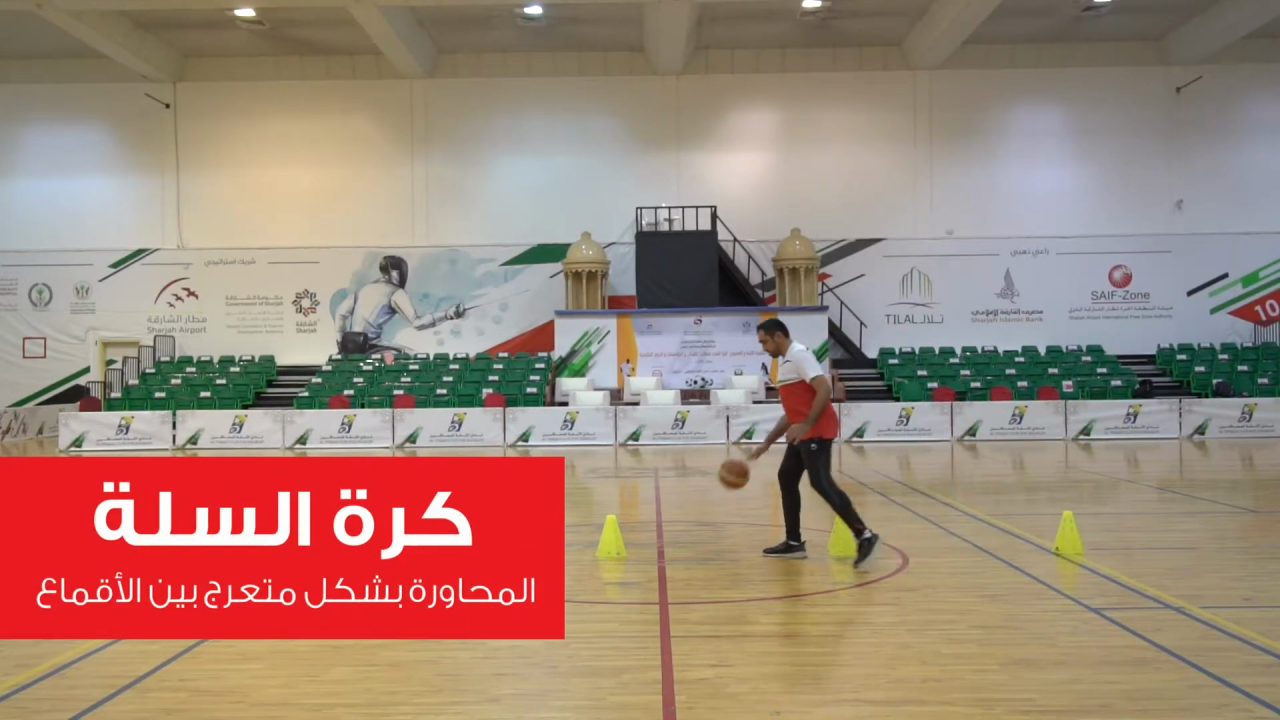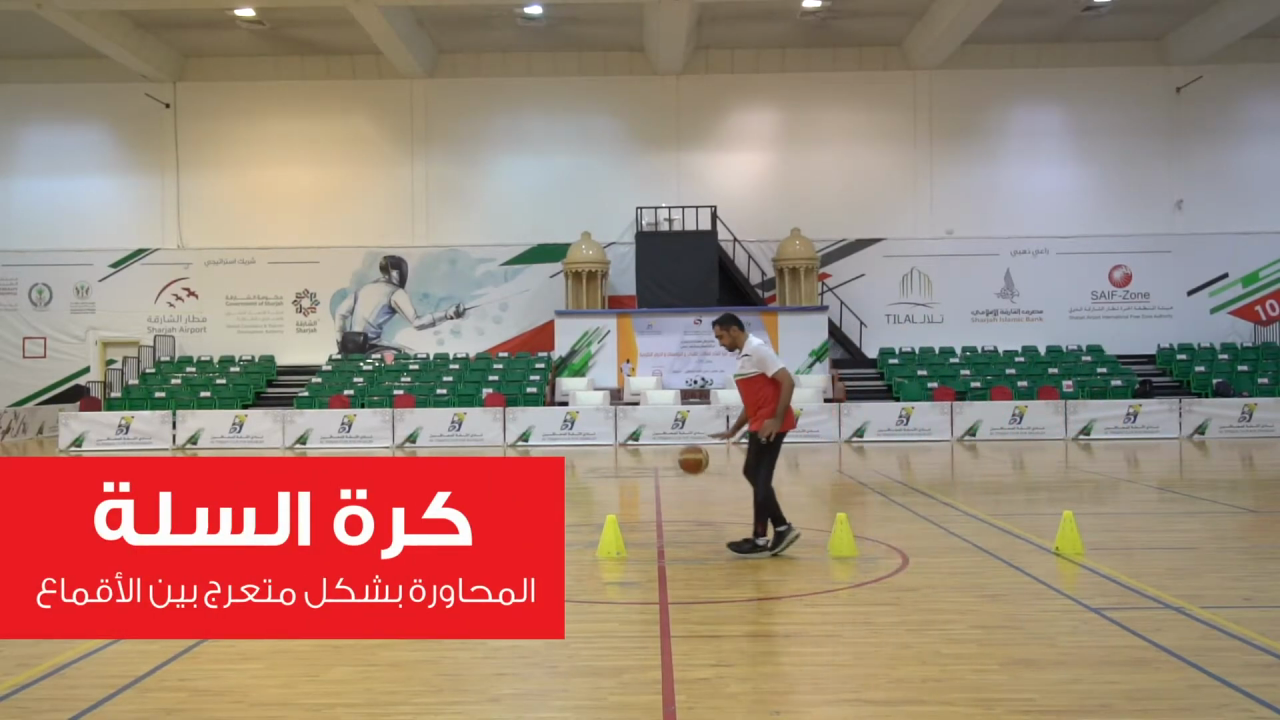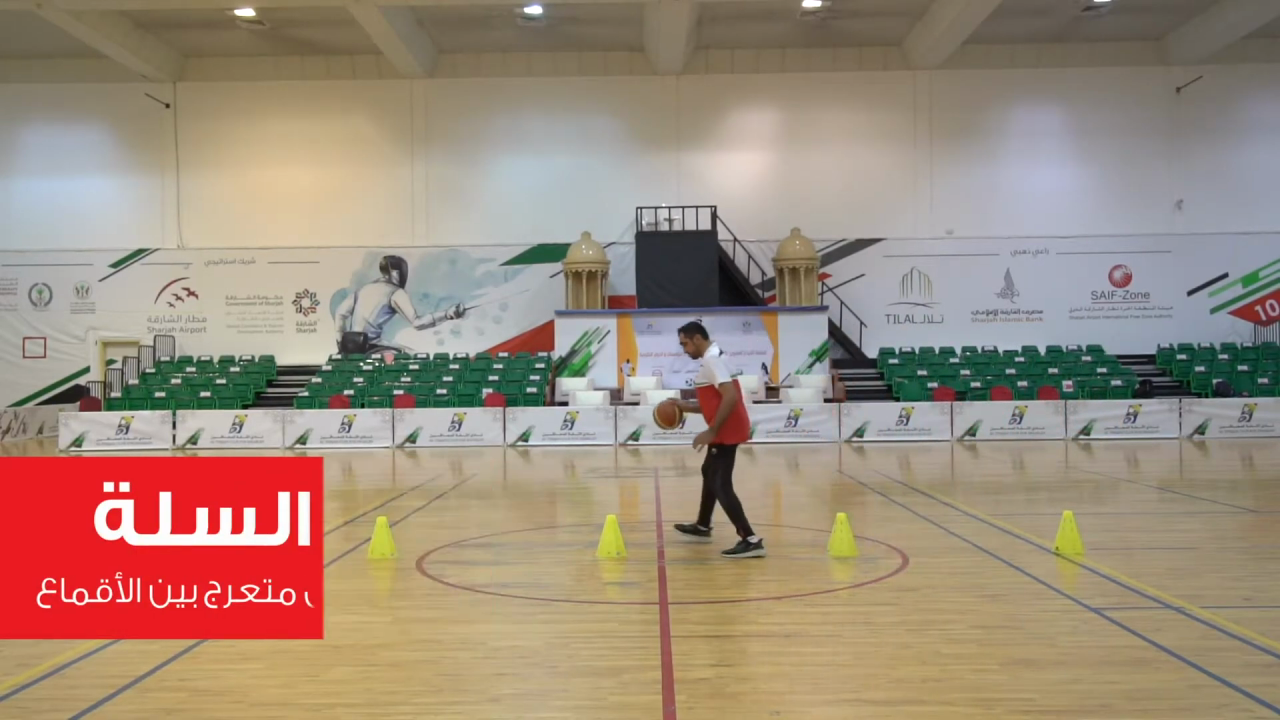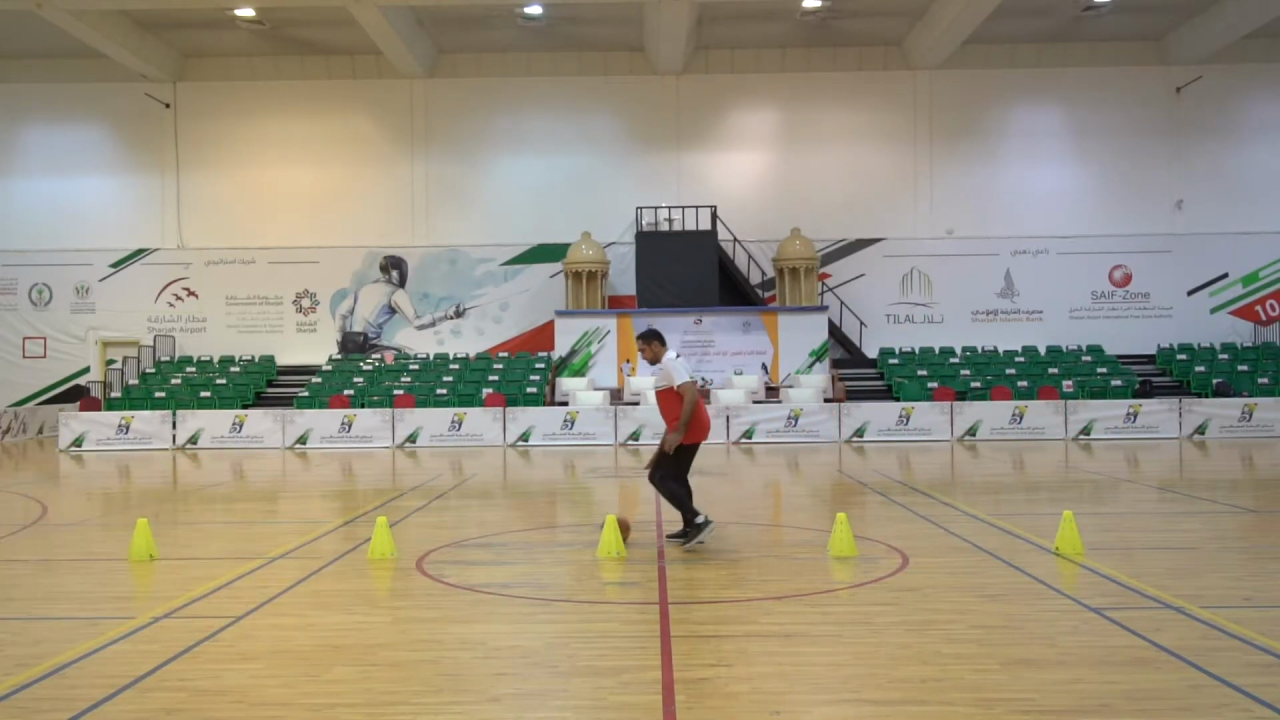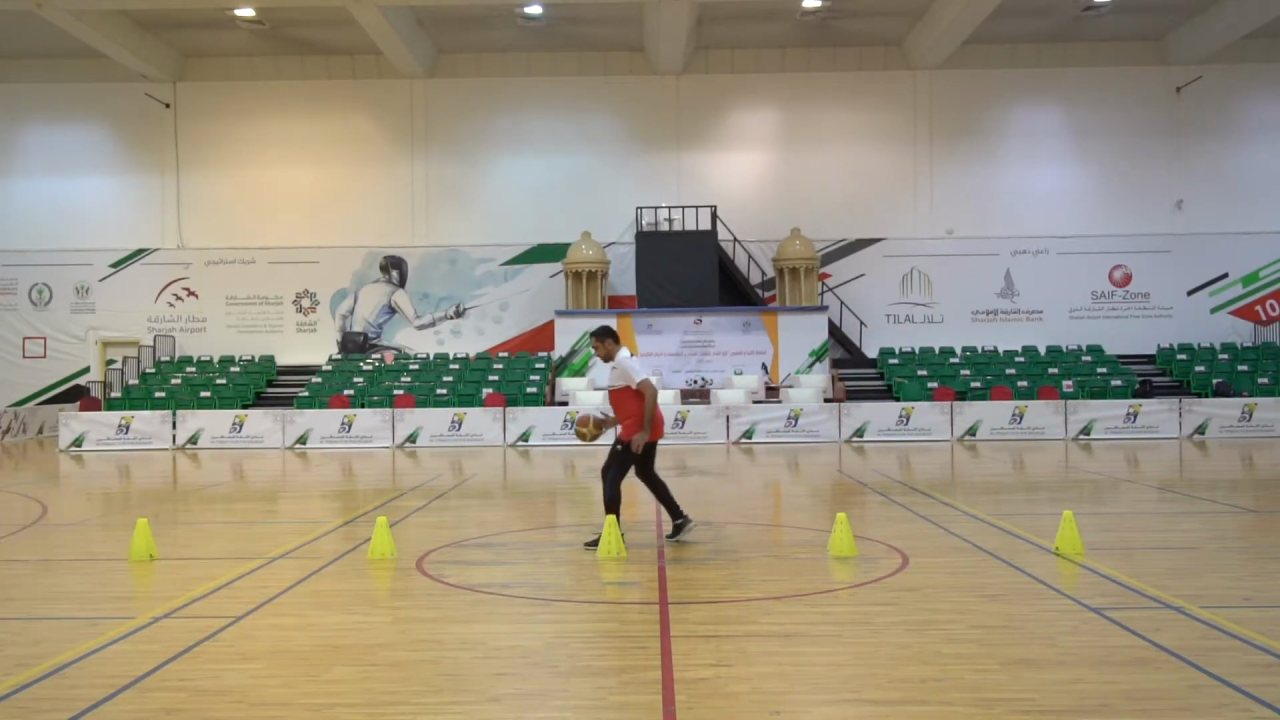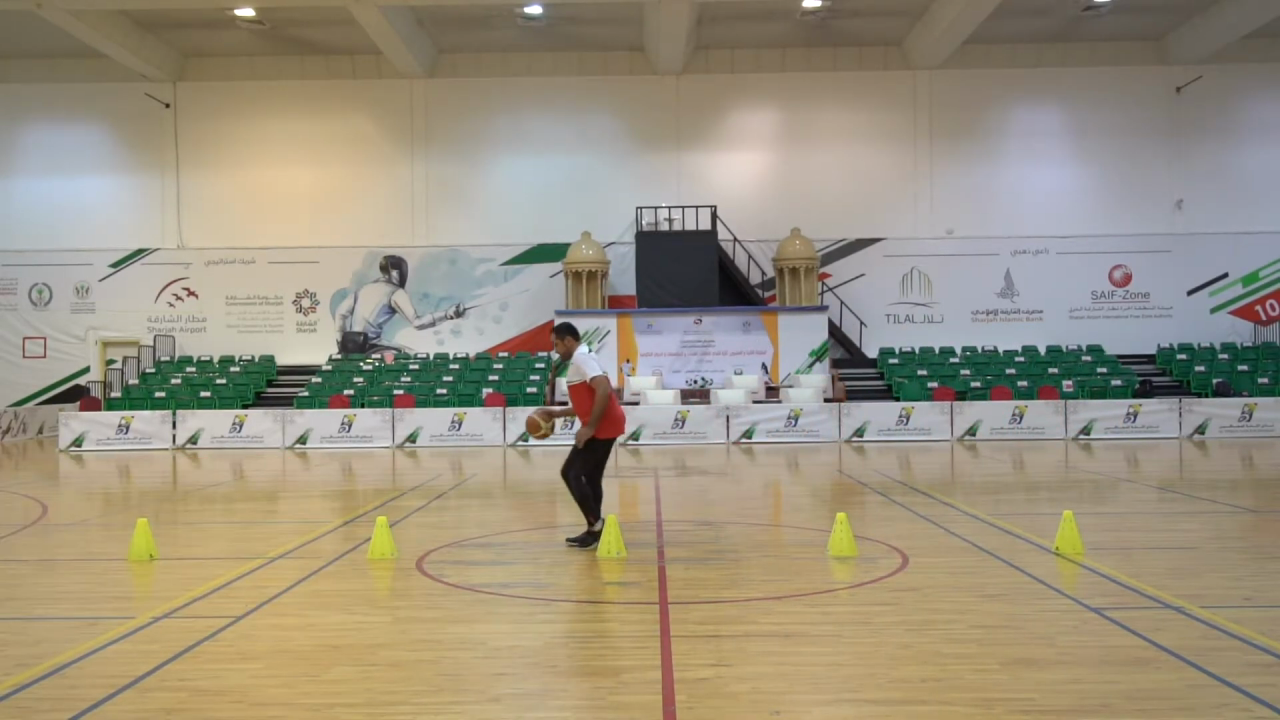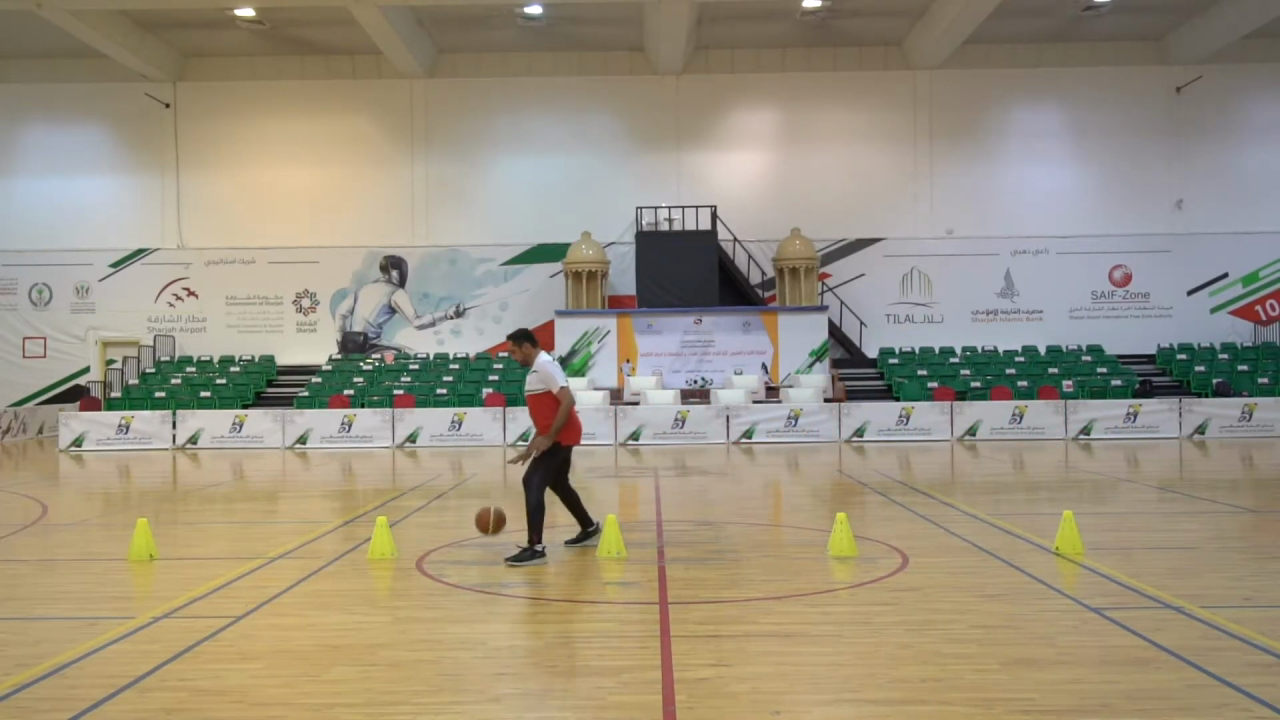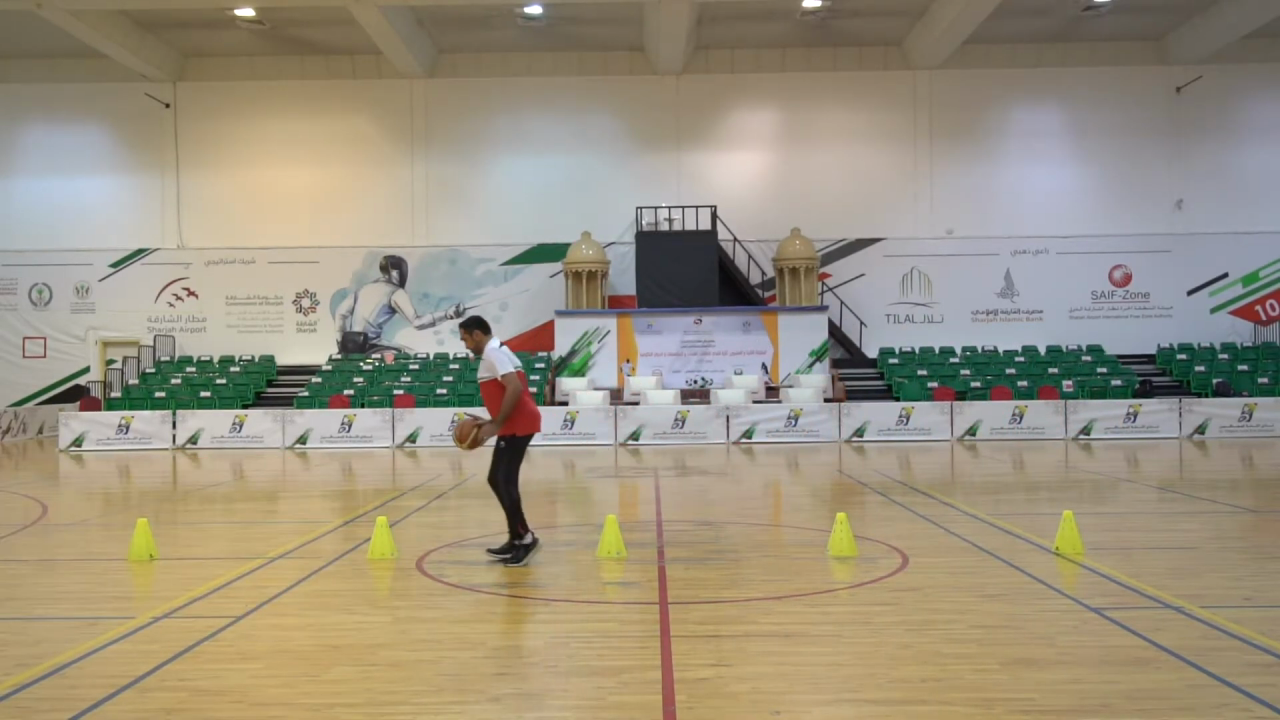
dt=0.3s
person 1, frame 1
left shoulder: (799, 356)
right shoulder: (785, 364)
left elbow: (824, 390)
right elbow: (790, 411)
left wrist: (808, 425)
right wrist: (767, 442)
left hip: (815, 431)
right hip: (802, 431)
left knee: (821, 483)
right knee: (786, 477)
left ankle: (864, 536)
right ankle: (793, 542)
person 1, frame 2
left shoulder: (758, 349)
right shoulder: (743, 357)
left elbow: (788, 382)
left wrist: (777, 419)
right wrist: (733, 431)
left hip: (770, 424)
right hip: (759, 424)
left knee: (758, 477)
right knee: (752, 473)
left ankle: (760, 539)
right ankle: (782, 529)
person 1, frame 3
left shoulder: (712, 361)
right shoulder: (711, 359)
left elbow: (730, 398)
left wrist: (711, 431)
right wrist: (688, 406)
left hip: (726, 431)
right hip: (727, 430)
left knee: (721, 484)
right knee: (710, 472)
left ankle: (752, 541)
right ankle: (702, 526)
person 1, frame 4
left shoulder: (671, 364)
right shoulder: (670, 365)
left elbow: (691, 396)
left wrist: (679, 432)
right wrist: (661, 451)
left hip: (688, 430)
right hip: (693, 428)
left knee: (659, 476)
right knee: (676, 476)
left ankle: (697, 520)
right ankle: (691, 528)
person 1, frame 5
left shoulder: (624, 363)
right shoulder: (622, 363)
left elbow: (650, 392)
left wrist: (643, 431)
right wrist: (616, 421)
left hip: (637, 431)
right hip: (640, 429)
left knee: (610, 475)
right knee: (646, 474)
right ankle: (679, 520)
person 1, frame 6
left shoulder: (581, 358)
right shoulder: (584, 358)
left elbow: (604, 390)
left wrist: (590, 427)
right wrist: (560, 413)
left hip: (601, 426)
right hip: (607, 425)
left knee: (570, 472)
right knee: (591, 476)
left ankle: (595, 527)
right ankle: (596, 527)
person 1, frame 7
left shoulder: (545, 367)
right shoulder: (538, 369)
left elbow: (568, 402)
left wrist: (547, 439)
right wrist: (532, 449)
left hip: (560, 436)
right hip: (556, 436)
left knee: (532, 482)
right knee: (558, 483)
left ankle: (535, 547)
right ankle: (588, 528)
person 1, frame 8
left shoulder: (493, 353)
right shoulder: (499, 352)
left elbow: (515, 388)
left wrist: (496, 424)
right wrist: (493, 423)
left hip: (516, 426)
right hip: (518, 424)
left knee: (501, 480)
right knee: (501, 479)
left ankle: (524, 539)
right ankle: (517, 539)
